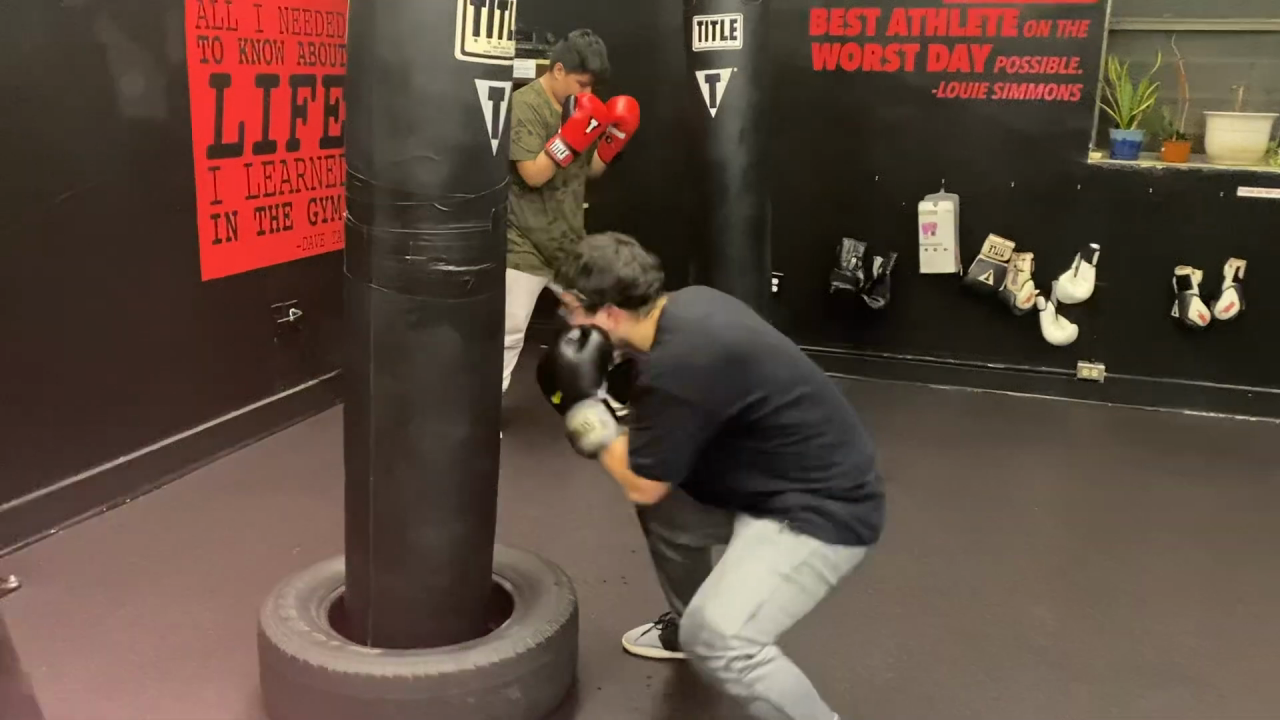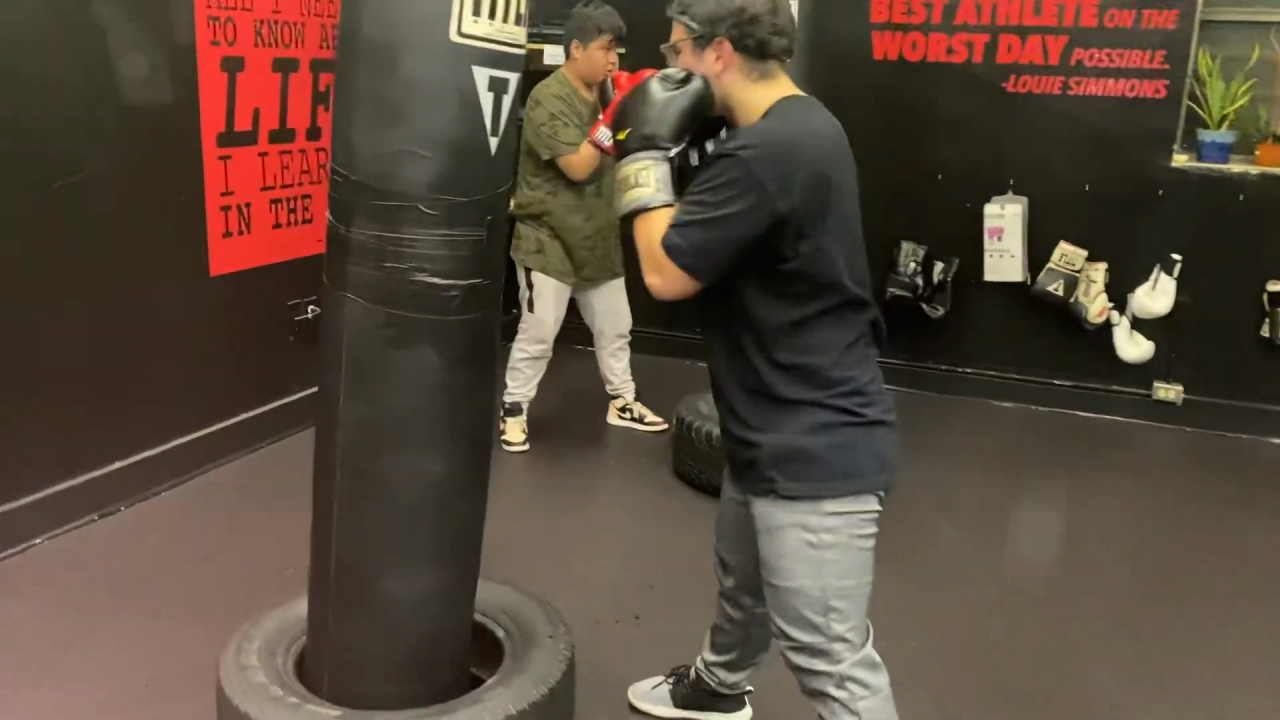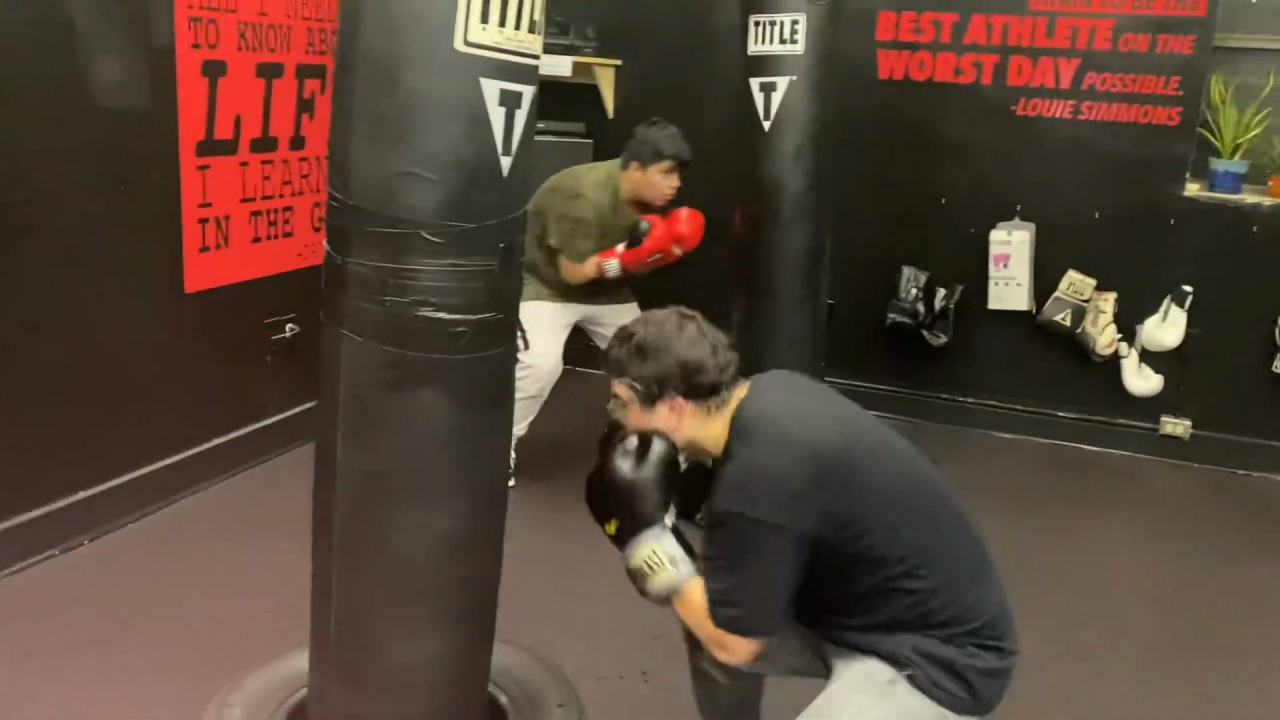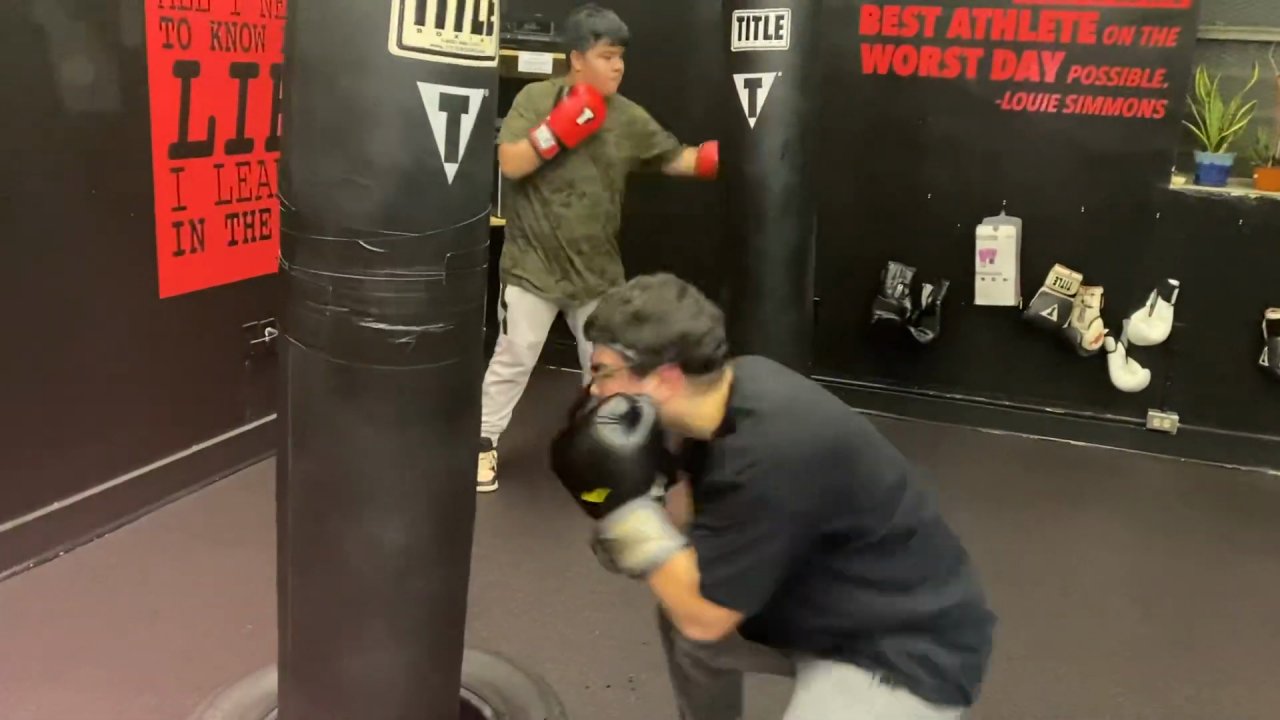
dt=1s
person 1, frame 1
left shoulder: (677, 368)
right shoulder: (694, 303)
left elbow: (643, 483)
left hip: (824, 507)
right knee: (666, 515)
right ankle: (690, 628)
person 1, frame 2
left shoulder: (762, 154)
right shoulder: (809, 126)
left elbow: (666, 274)
left wrist: (646, 150)
right wrist: (663, 150)
left hip: (814, 447)
right hip: (780, 430)
left knee: (826, 654)
right knee: (743, 571)
person 1, frame 3
left shoulder: (764, 478)
right shoulder: (772, 391)
left elbow: (733, 642)
left wrist: (642, 531)
left hip: (938, 653)
right knee: (714, 622)
person 1, frame 4
left shoulder: (762, 455)
right shoulder: (743, 385)
left elbow: (703, 614)
right elbow: (686, 520)
left wrist: (620, 500)
right wrist: (613, 488)
left hip: (909, 654)
right knee: (684, 632)
person 2, frame 1
left shoulder: (577, 105)
right shoulder: (524, 105)
left elbow: (590, 168)
right elbow: (533, 175)
left wrist: (614, 136)
right wrist: (576, 130)
left hip: (567, 239)
right hip: (522, 243)
right knee: (509, 329)
person 2, frame 2
left shoulder: (604, 91)
right shoulder: (548, 99)
right elbow: (577, 167)
left hip: (599, 240)
right hip: (548, 242)
left knee: (615, 327)
right knee: (537, 334)
left ankle: (621, 401)
right ankle: (513, 411)
person 2, frame 3
left shoulder: (640, 200)
right shoulder: (586, 196)
left elbow: (632, 262)
right elbow: (574, 271)
left wrist: (664, 248)
right wrist: (634, 254)
left hip: (601, 286)
right hip: (542, 282)
right knee: (540, 365)
person 2, frame 4
left shoulder: (626, 113)
right shoulder: (537, 98)
left elbow: (675, 159)
right elbow: (510, 165)
left wrist: (713, 159)
right wrist: (560, 127)
left hip: (596, 264)
right hip: (533, 262)
right knee: (514, 357)
right ankle: (484, 443)
